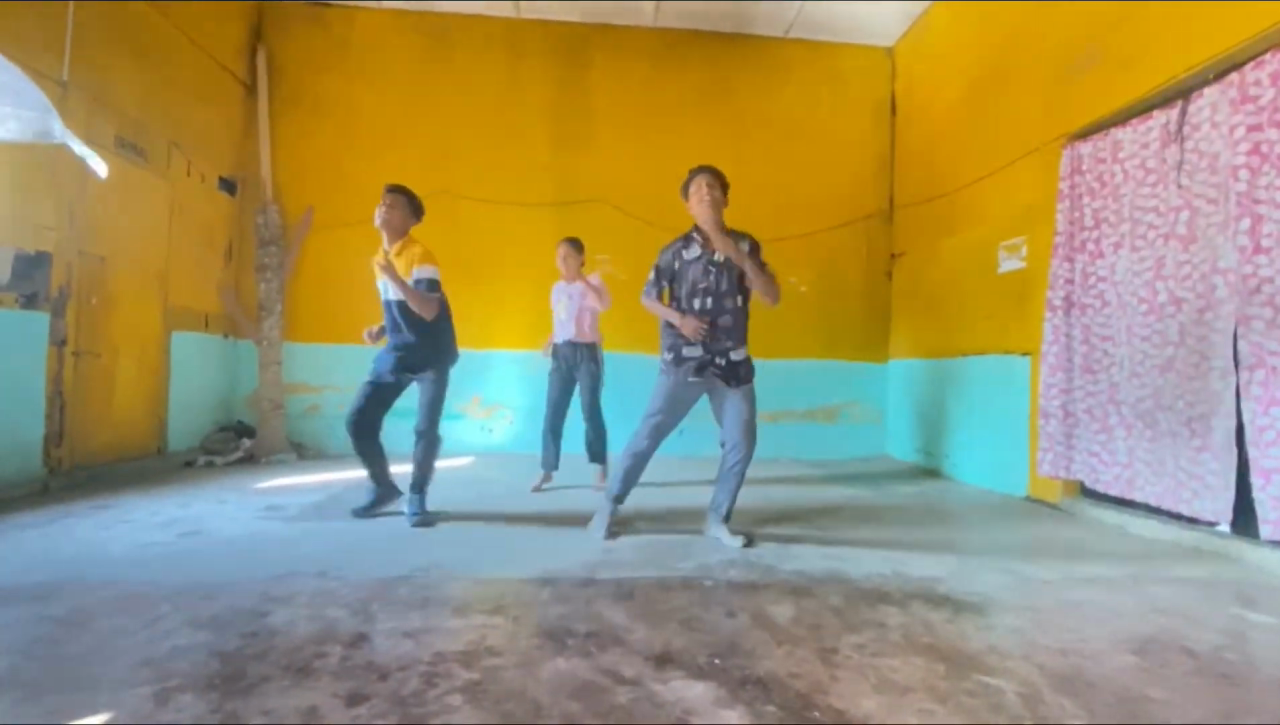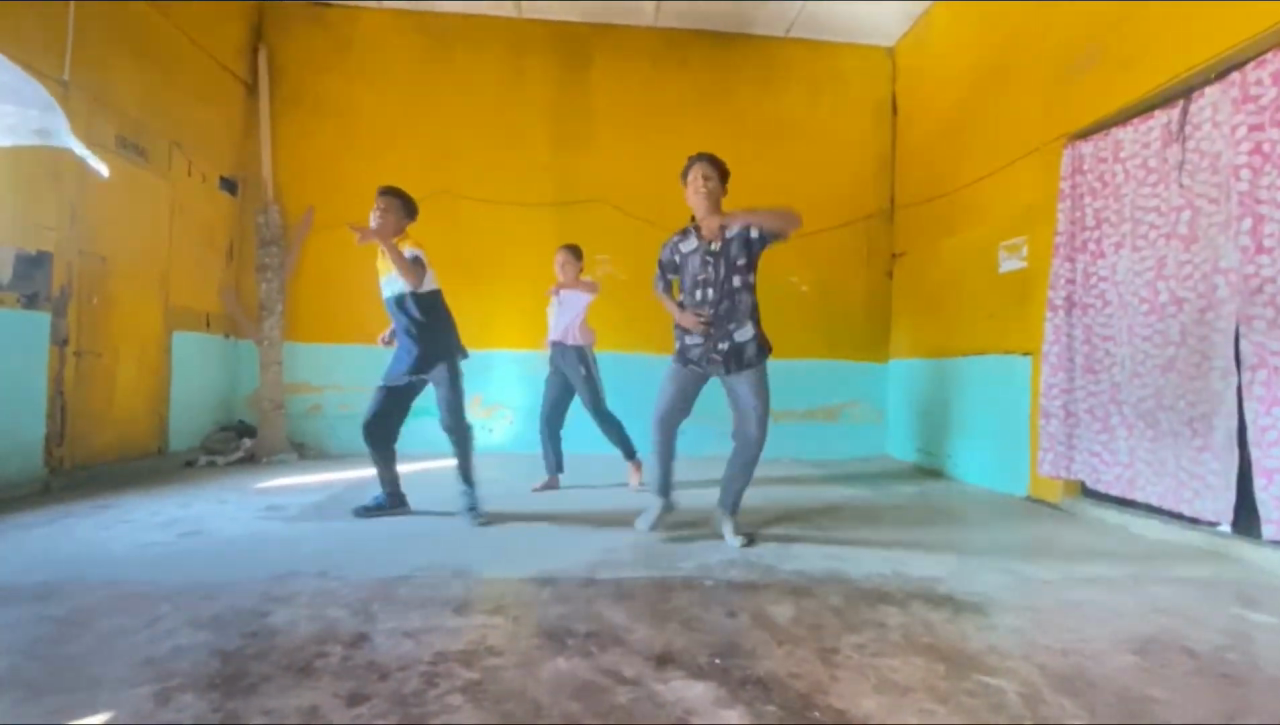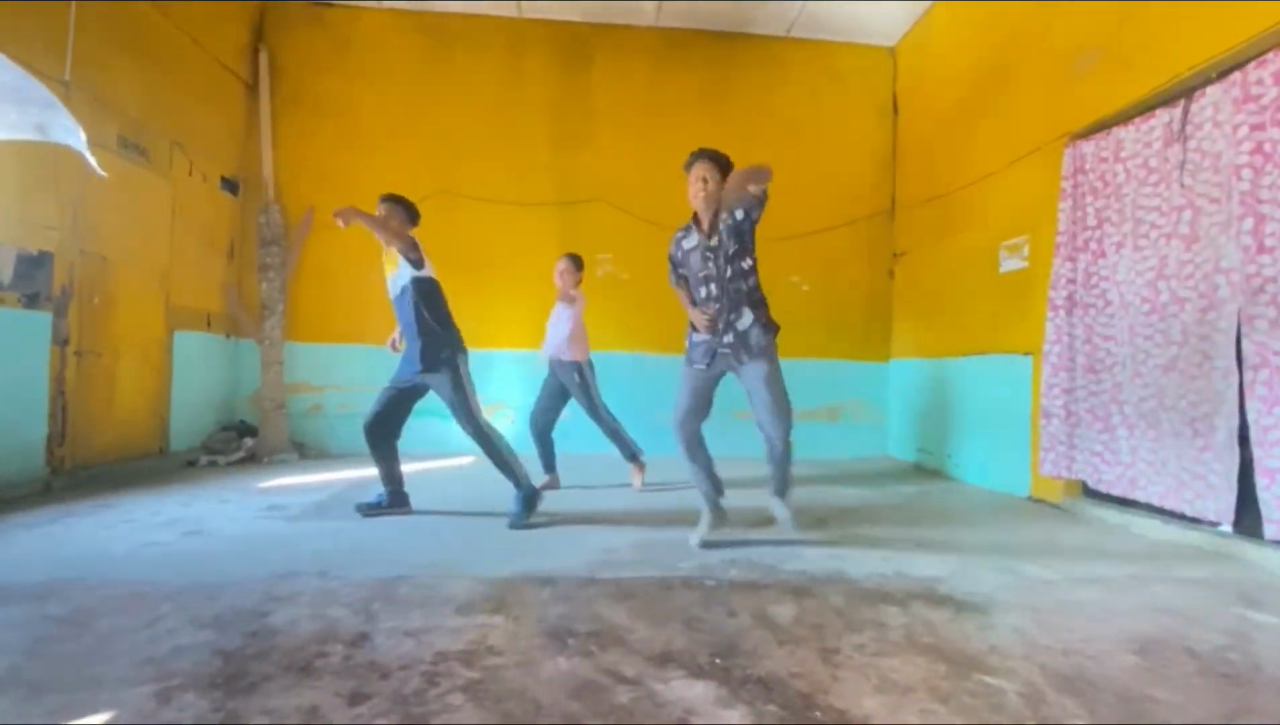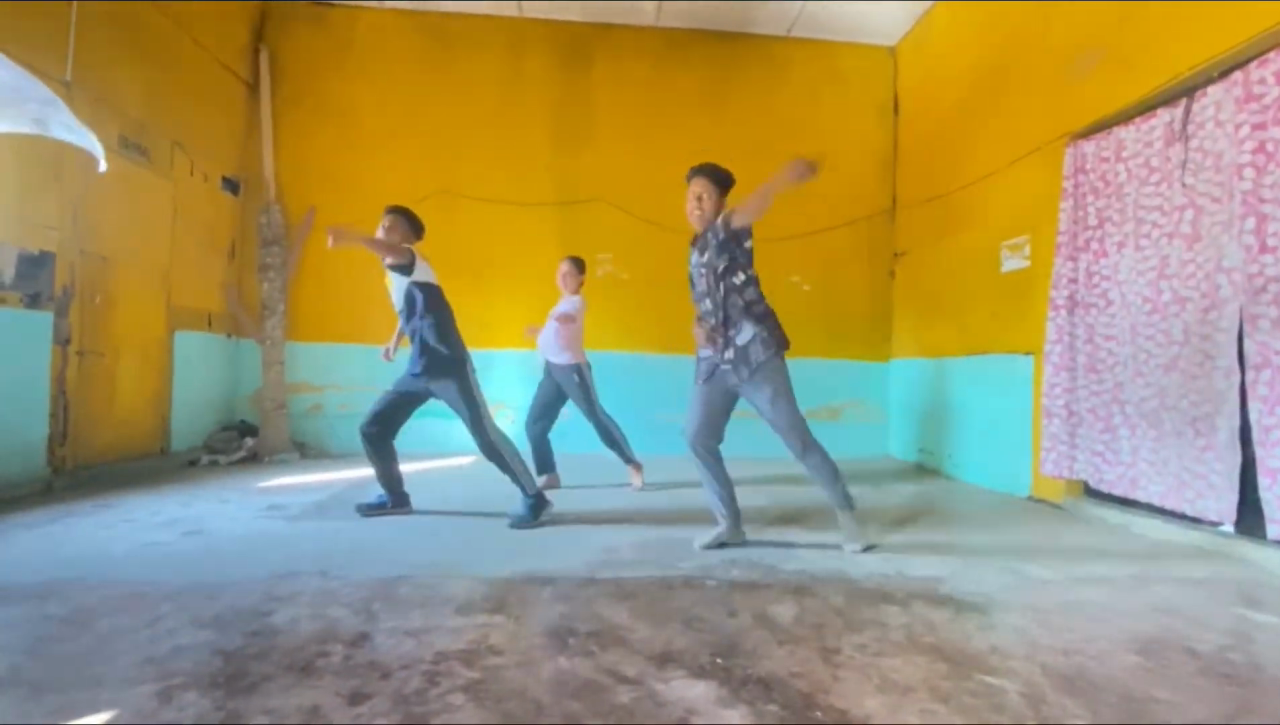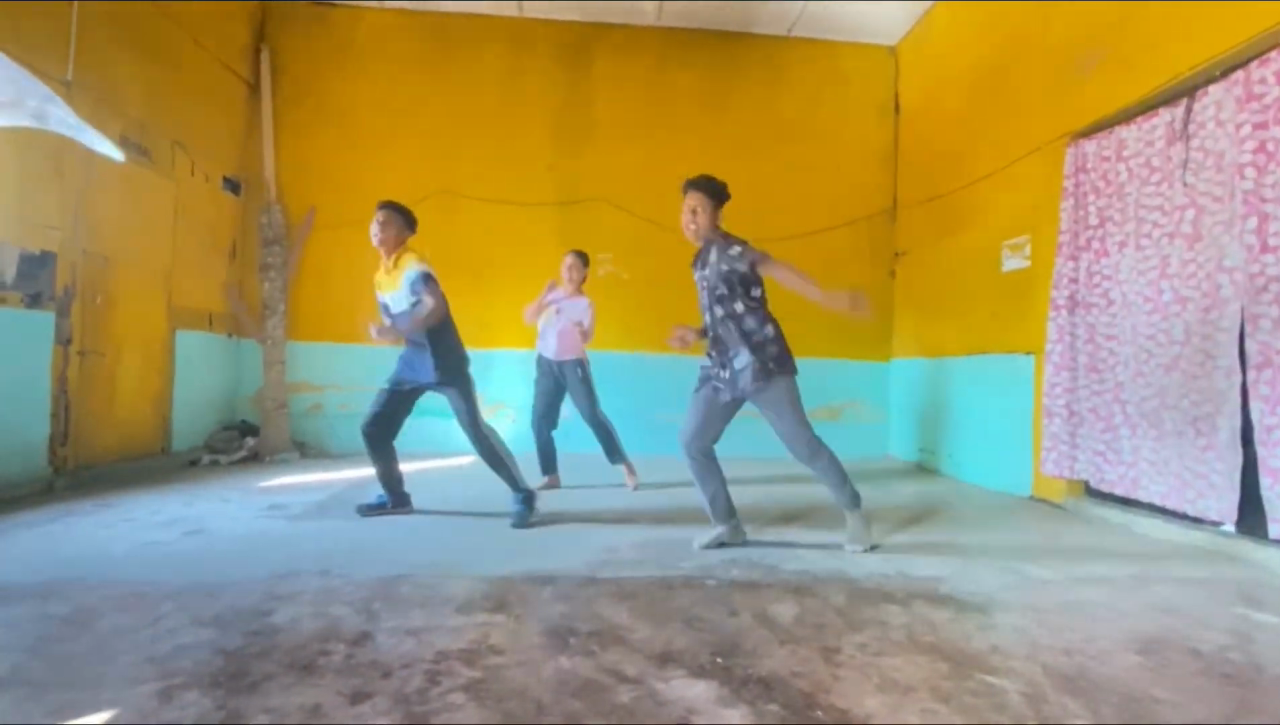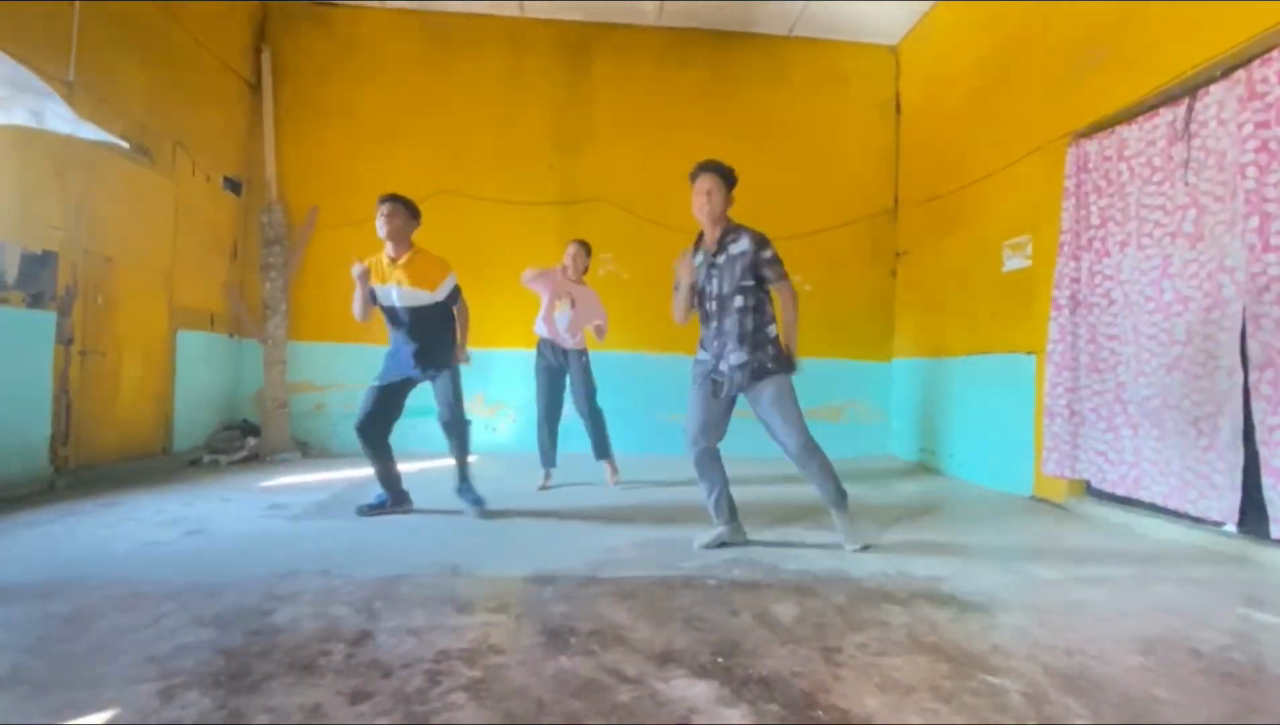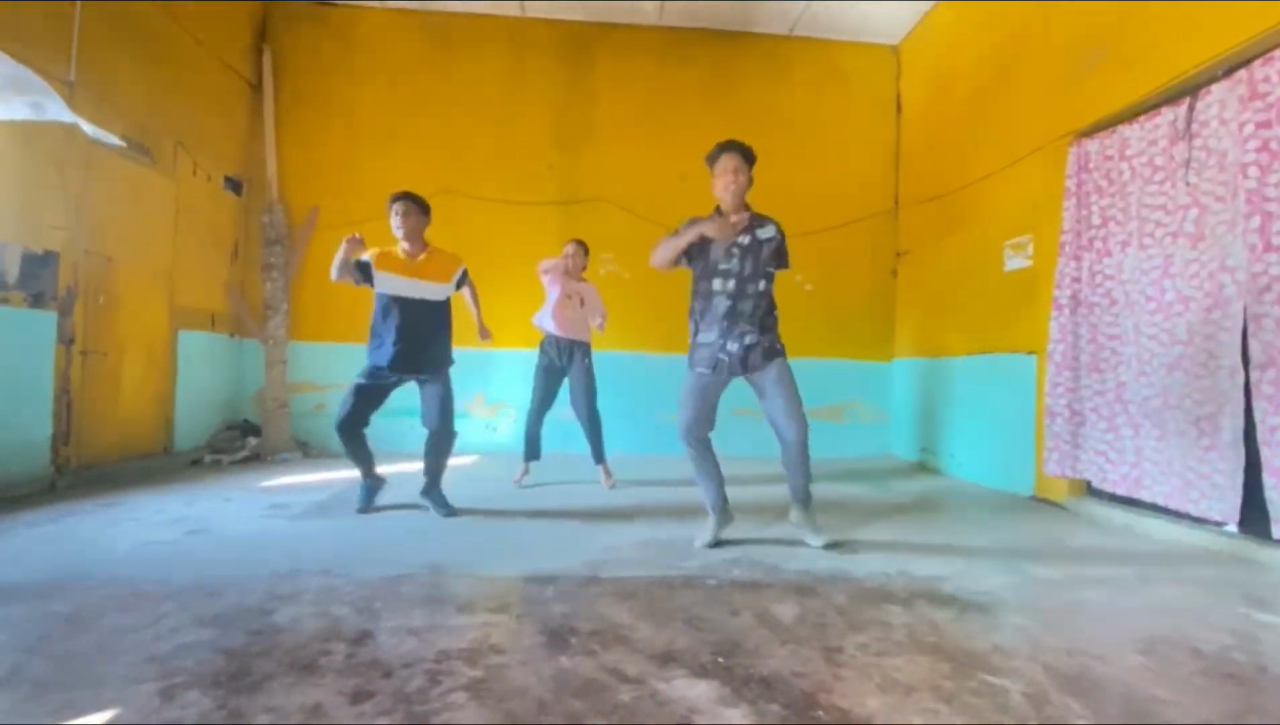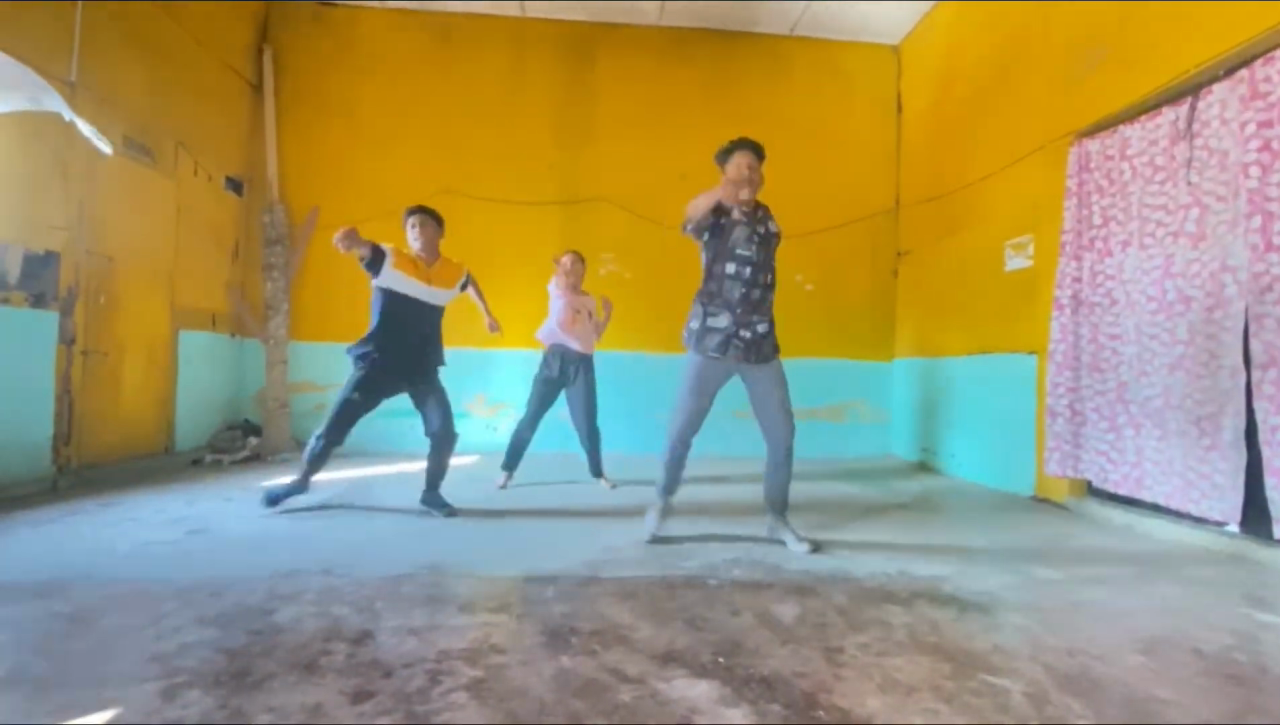
dt=0.1s
person 1, frame 1
left shoulder: (745, 246)
right shoulder: (676, 251)
left elbow: (772, 297)
right elbow: (648, 297)
left wrist: (736, 256)
right wrist: (677, 318)
left hip: (732, 363)
right hip: (684, 362)
left knee: (741, 445)
right knee: (648, 434)
left ankle: (718, 519)
right ankle: (610, 504)
person 1, frame 2
left shoulder: (743, 230)
right shoulder: (674, 246)
left elbow: (792, 222)
right elbow: (660, 287)
left wrist: (742, 219)
right wrist: (677, 313)
left hip: (741, 347)
right hip: (694, 347)
left knee: (750, 435)
right knee: (664, 419)
left ankle: (727, 512)
right ankle: (661, 497)
person 1, frame 3
left shoulder: (736, 218)
right shoulder: (681, 241)
left elbow: (761, 176)
left wrist: (742, 184)
right wrist: (691, 310)
left hip: (750, 338)
right hip: (704, 344)
left knee: (776, 425)
right knee: (685, 423)
left ankle: (780, 497)
right ankle: (712, 507)
person 1, frame 4
left shoulder: (723, 234)
right shoulder: (696, 252)
left elbow: (747, 210)
left wrist: (785, 176)
right wrist: (701, 327)
left hip: (755, 352)
right hip: (716, 359)
left knee: (797, 438)
right knee: (699, 438)
left ankle: (845, 511)
right ankle: (729, 523)
person 1, frame 5
left shoulder: (728, 251)
right shoulder: (704, 263)
left elbow: (772, 267)
left wrist: (828, 296)
right wrist: (696, 335)
left hip: (763, 365)
right hip: (723, 370)
left knee: (803, 444)
right knee: (693, 442)
left ankle: (852, 511)
right ankle: (726, 524)
person 1, frame 6
left shoulder: (747, 244)
right shoulder: (696, 255)
left elbow: (783, 287)
right elbow: (681, 317)
left wrist: (788, 335)
right wrist: (683, 285)
left hip: (761, 363)
right hip: (712, 363)
left knee: (795, 442)
right knee: (699, 440)
left ankle: (840, 511)
right ankle: (726, 522)
person 1, frame 7
left shoulder: (769, 231)
right shoulder: (700, 230)
right elbow: (658, 261)
left wrist: (761, 324)
right wrist: (697, 229)
left hip: (761, 347)
right hip: (711, 348)
left knee: (793, 427)
right knee: (692, 430)
left ankle: (801, 509)
right ankle: (718, 511)
person 1, frame 8
left shoulder: (769, 224)
right shoulder: (717, 219)
right elbow: (691, 212)
right wrist: (725, 187)
left hip: (757, 342)
right hip: (713, 339)
left knee: (781, 430)
right knee: (683, 424)
left ankle: (777, 518)
right ankle: (661, 501)
person 2, frame 1
left shoulder: (420, 257)
right shoulder: (381, 259)
left elbow: (428, 311)
left wrist: (396, 280)
right wrist: (381, 328)
left hip: (434, 358)
right hip: (396, 356)
left knee: (426, 427)
right knee: (359, 419)
left ankle: (417, 497)
right ankle: (383, 487)
person 2, frame 2
left shoulder: (409, 250)
right shoulder: (387, 258)
left elbow: (415, 282)
left wrist: (388, 246)
right wrist: (392, 328)
left hip: (439, 354)
right hip: (406, 358)
left knee: (454, 422)
right knee: (375, 426)
left ankle: (468, 489)
right ankle: (391, 496)
person 2, frame 3
left shoulder: (408, 253)
right shoulder: (394, 260)
left elbow: (397, 239)
left wrist: (358, 216)
left hip: (441, 357)
right hip: (414, 361)
left knee: (474, 425)
right knee: (376, 426)
left ankle: (525, 491)
right ankle: (395, 495)
person 2, frame 4
left shoulder: (411, 259)
right shoulder: (398, 272)
left elbow: (392, 250)
left wrist: (352, 237)
right wrist: (394, 341)
left hip: (447, 365)
right hip: (418, 371)
left knee: (483, 431)
right knee: (372, 428)
left ankle: (533, 497)
right ankle: (394, 496)
person 2, frame 5
left shoulder: (412, 265)
right shoulder: (381, 275)
left elbow: (436, 306)
left wrist: (401, 333)
right wrist: (385, 330)
left hip: (444, 364)
right hip: (411, 365)
left knee: (476, 431)
right knee: (372, 428)
left ankle: (522, 494)
right ankle: (395, 496)
person 2, frame 6
left shoulder: (435, 266)
right shoulder: (374, 268)
left elbow: (460, 306)
right elbow: (361, 316)
left wrist: (461, 345)
right wrist: (362, 286)
left hip: (441, 358)
right hip: (401, 359)
left knee: (453, 418)
right knee: (367, 425)
left ankle: (464, 481)
right ankle: (394, 493)
person 2, frame 7
left shoulder: (449, 263)
right shoulder: (378, 260)
left elbow: (467, 286)
right elbow: (337, 275)
left wrist: (479, 321)
right wrist: (346, 250)
left hip: (431, 361)
right hip: (385, 359)
left knee: (441, 426)
right knee: (346, 422)
left ankle: (432, 487)
right ankle: (370, 480)
person 2, frame 8
left shoulder: (453, 272)
right shoulder: (387, 260)
left elbow: (471, 285)
right elbow: (345, 244)
left wrist: (488, 315)
right wrist: (349, 239)
left hip: (421, 368)
right hip: (378, 363)
left knee: (443, 431)
right knee: (332, 429)
left ankle: (431, 492)
right ankle: (302, 480)
person 3, frame 1
left shoulder: (592, 282)
right shoulder: (557, 287)
left elbow: (603, 304)
left wrist: (583, 280)
right wrist: (550, 340)
left hip: (586, 352)
right hip: (561, 353)
left knee: (591, 409)
right knee: (553, 413)
left ankle: (601, 467)
right ankle: (547, 470)
person 3, frame 2
left shoulder: (580, 288)
right shoulder: (558, 293)
left elbow: (595, 288)
left wrist: (564, 285)
right wrist: (552, 338)
left hip: (577, 356)
right hip: (559, 358)
left knee: (598, 412)
right knee: (548, 418)
left ankle: (633, 462)
right ankle: (552, 475)
person 3, frame 3
left shoulder: (574, 298)
right shoulder: (563, 302)
left elbow: (570, 300)
left wrist: (562, 295)
left hip: (573, 366)
right hip: (556, 367)
left knee: (600, 416)
right knee: (538, 421)
left ankle: (636, 462)
right ankle: (552, 475)
person 3, frame 4
left shoulder: (575, 302)
right shoulder: (561, 301)
left elbow: (566, 318)
left wrist: (559, 316)
right wrist: (539, 333)
left hip: (573, 368)
right hip: (553, 369)
left knee: (597, 417)
right knee: (534, 424)
left ankle: (633, 464)
right ankle: (550, 475)
person 3, frame 5
left shoulder: (584, 303)
right shoulder: (553, 294)
left elbow: (585, 338)
right elbow: (529, 318)
left wrist: (581, 330)
right wrist: (543, 297)
left hip: (573, 364)
right hip: (546, 364)
left knee: (593, 415)
right knee: (540, 422)
left ankle: (624, 464)
right ankle: (552, 475)
person 3, frame 6
left shoulder: (589, 295)
right shoulder: (550, 279)
left elbow: (600, 331)
right elbow: (526, 278)
left wrist: (598, 328)
right wrist: (549, 272)
left hip: (576, 352)
right hip: (548, 350)
left knee: (588, 407)
right knee: (547, 413)
left ankle: (607, 460)
right ankle: (547, 470)
person 3, frame 7
left shoulder: (590, 290)
right shoulder: (553, 277)
left elbow: (600, 321)
right elbow: (543, 267)
left wrist: (600, 322)
left hip: (579, 350)
right hip: (552, 347)
left knee: (586, 409)
right knee: (537, 408)
left ankle: (601, 465)
right ankle: (528, 463)
person 3, frame 8
left shoulder: (590, 302)
right shoulder: (557, 286)
left elbow: (597, 335)
right elbow: (561, 280)
left wrist: (607, 316)
left hip: (583, 364)
right hip: (555, 359)
left knee: (586, 423)
right knee: (531, 418)
left ankle: (598, 474)
right ankle: (507, 470)
